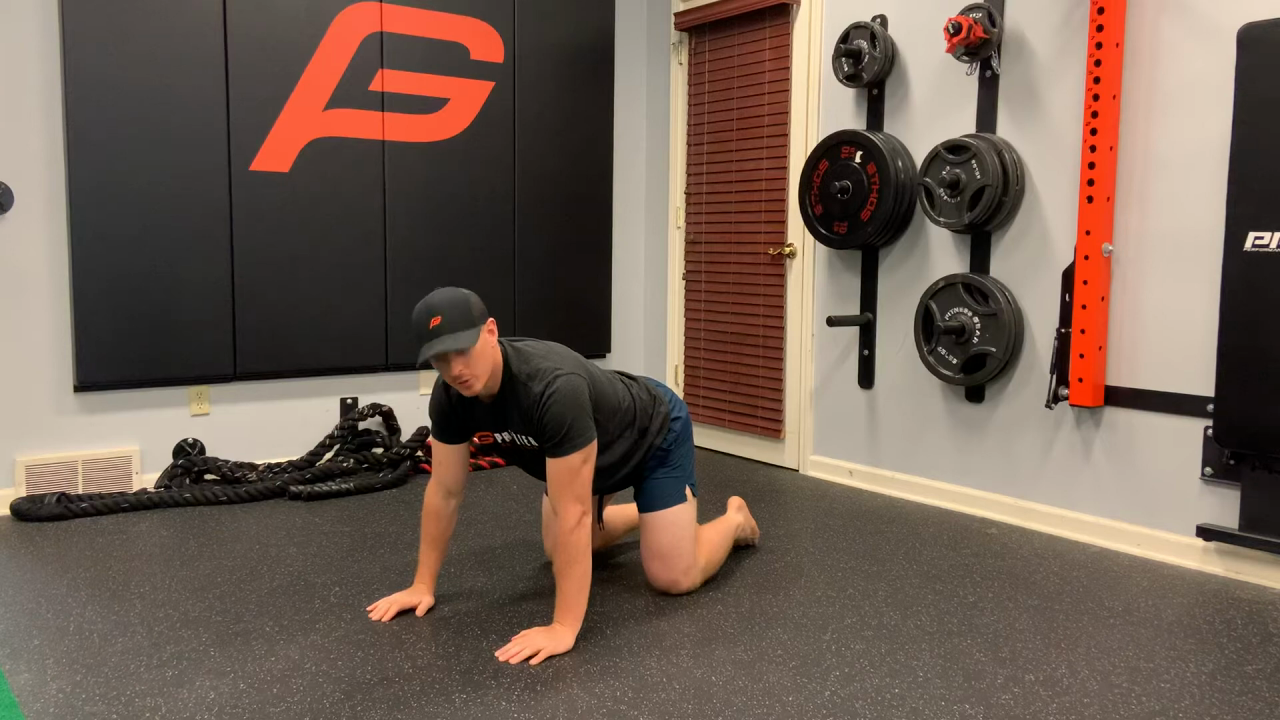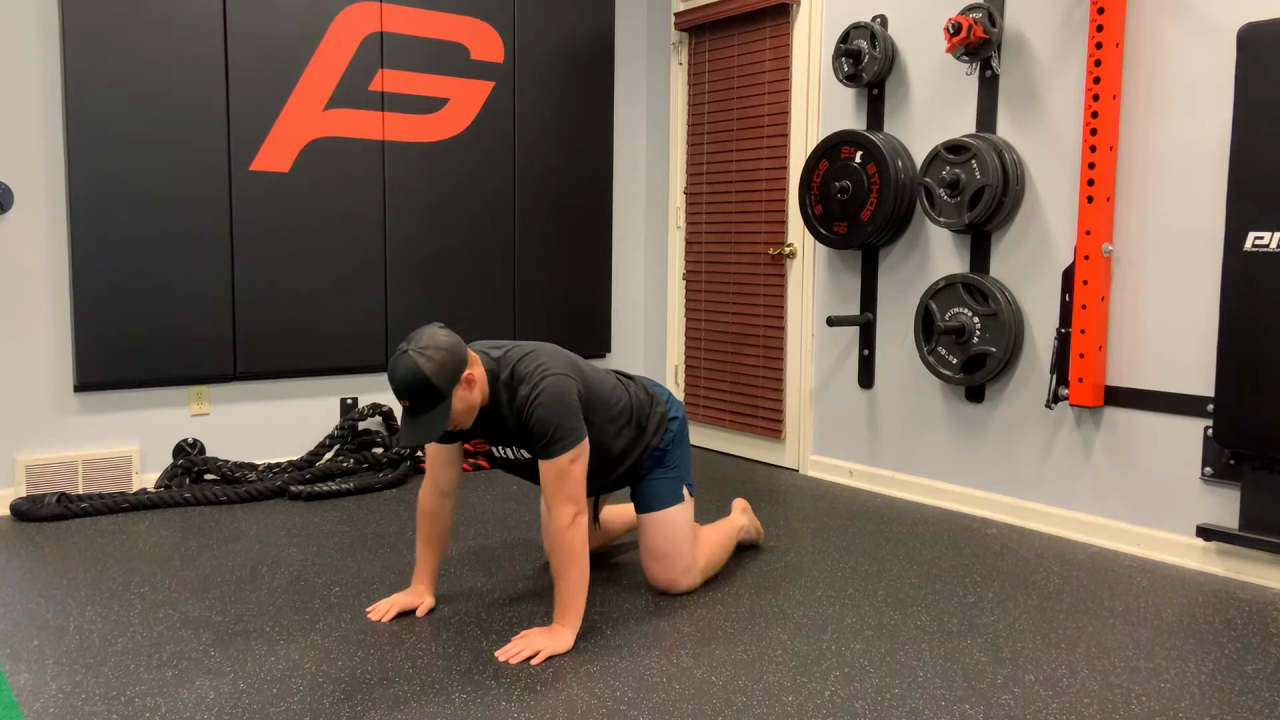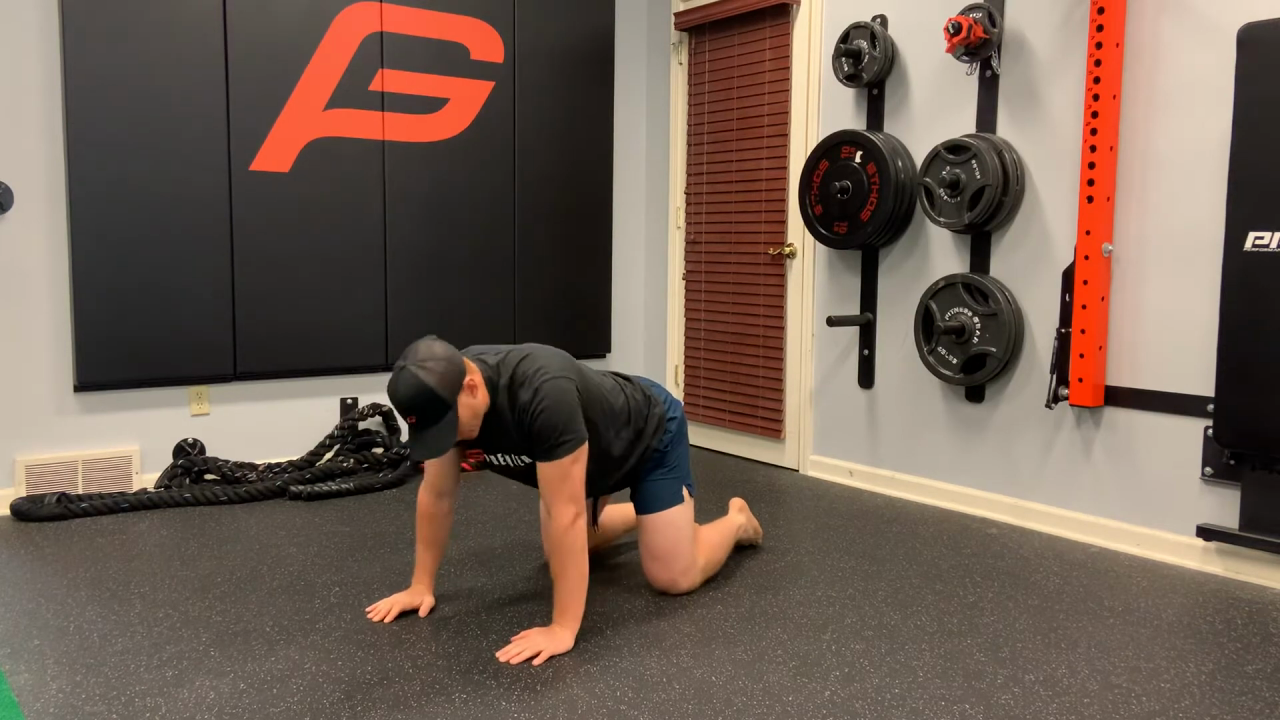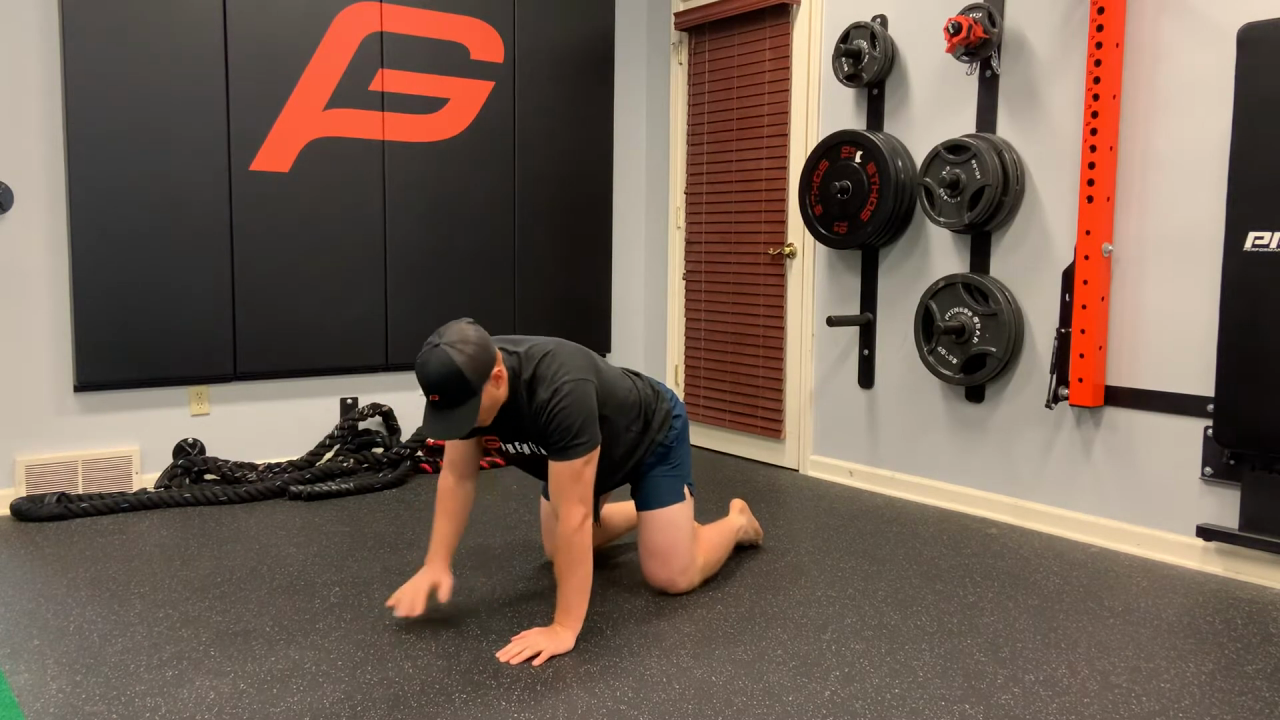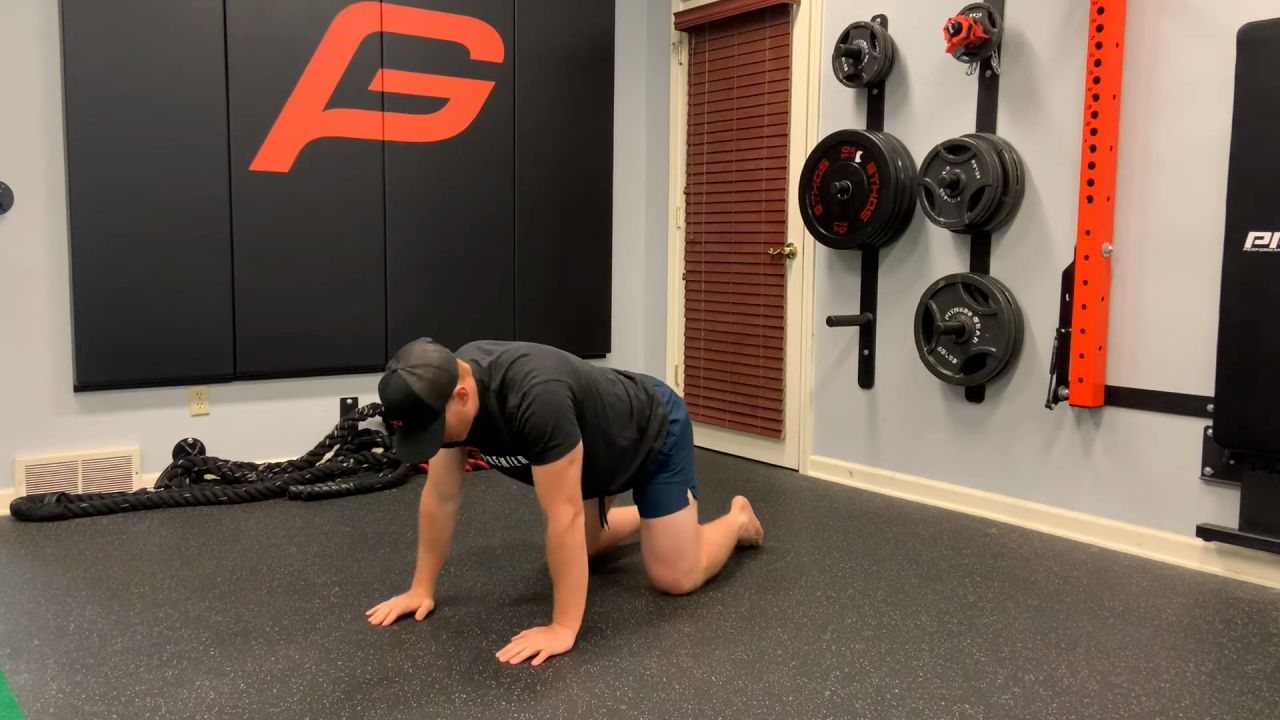
dt=1s
person 1, frame 1
left shoulder: (554, 387)
right shoulder: (450, 394)
left elbow: (573, 512)
right elbow: (444, 492)
left wrist: (564, 627)
right wrist: (423, 585)
left hip: (655, 433)
right hip: (597, 447)
left knee: (673, 578)
right knee: (560, 553)
left ankle: (734, 521)
right ankle: (642, 513)
person 1, frame 2
left shoulder: (544, 392)
right shoulder: (445, 388)
left elbow: (568, 512)
right elbow: (437, 493)
left wrist: (564, 628)
right wrist: (422, 586)
left hip: (653, 432)
right hip: (595, 447)
left knee: (673, 577)
right knee: (559, 554)
left ankle: (738, 522)
right ankle: (641, 514)
person 1, frame 3
left shoulder: (543, 393)
right shoulder: (443, 396)
left elbow: (566, 514)
right elbow: (437, 494)
left wrist: (563, 629)
right wrist: (421, 585)
left hip: (652, 433)
right hip: (599, 443)
left knee: (673, 578)
right knee: (558, 553)
left ankle: (736, 521)
right ankle: (642, 513)
person 1, frame 4
left shoulder: (561, 392)
right shoulder: (465, 384)
left elbow: (573, 512)
right elbow: (457, 476)
left wrist: (565, 629)
right wrist: (436, 564)
left hip: (652, 435)
right hip: (587, 450)
left knee: (672, 577)
right knee: (559, 551)
left ankle: (738, 522)
right ankle: (640, 512)
person 1, frame 5
left shoulder: (536, 398)
right shoulder: (447, 388)
left elbow: (564, 515)
right elbow: (441, 495)
left wrist: (564, 628)
right wrist: (422, 588)
left hip: (654, 432)
right hip: (600, 441)
left knee: (675, 578)
right knee: (572, 549)
left ankle: (738, 520)
right ankle: (641, 515)
